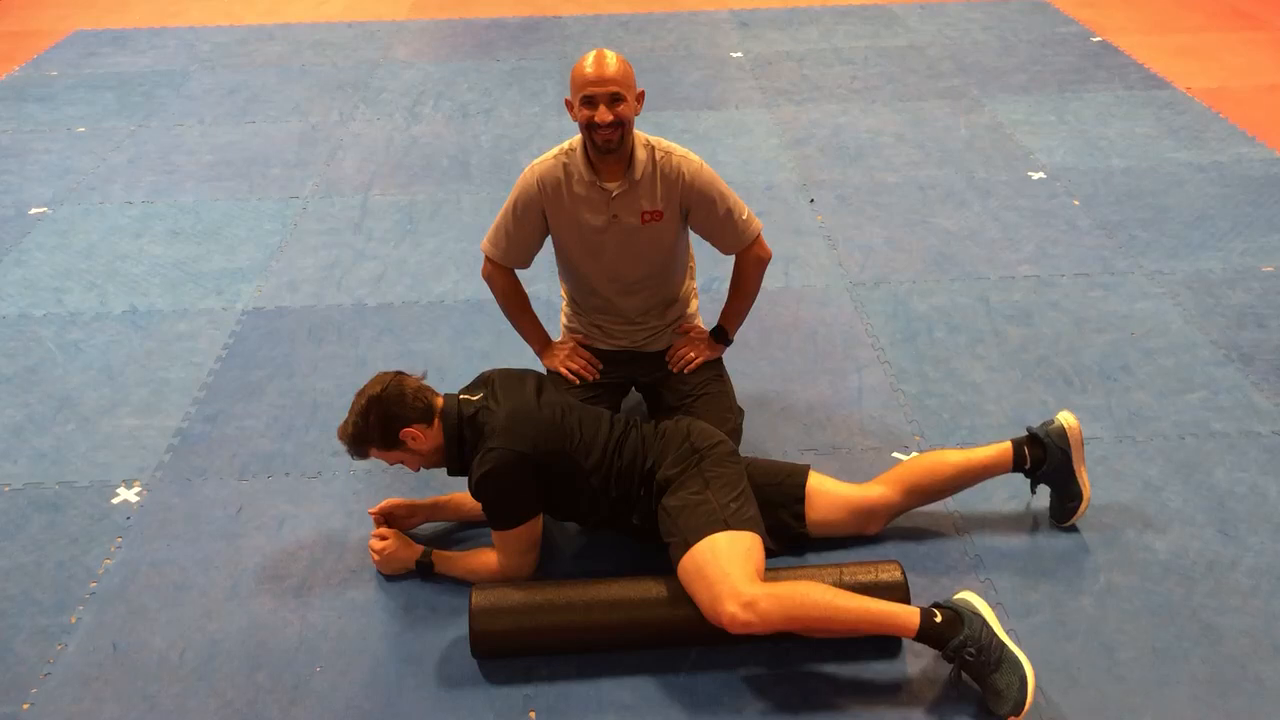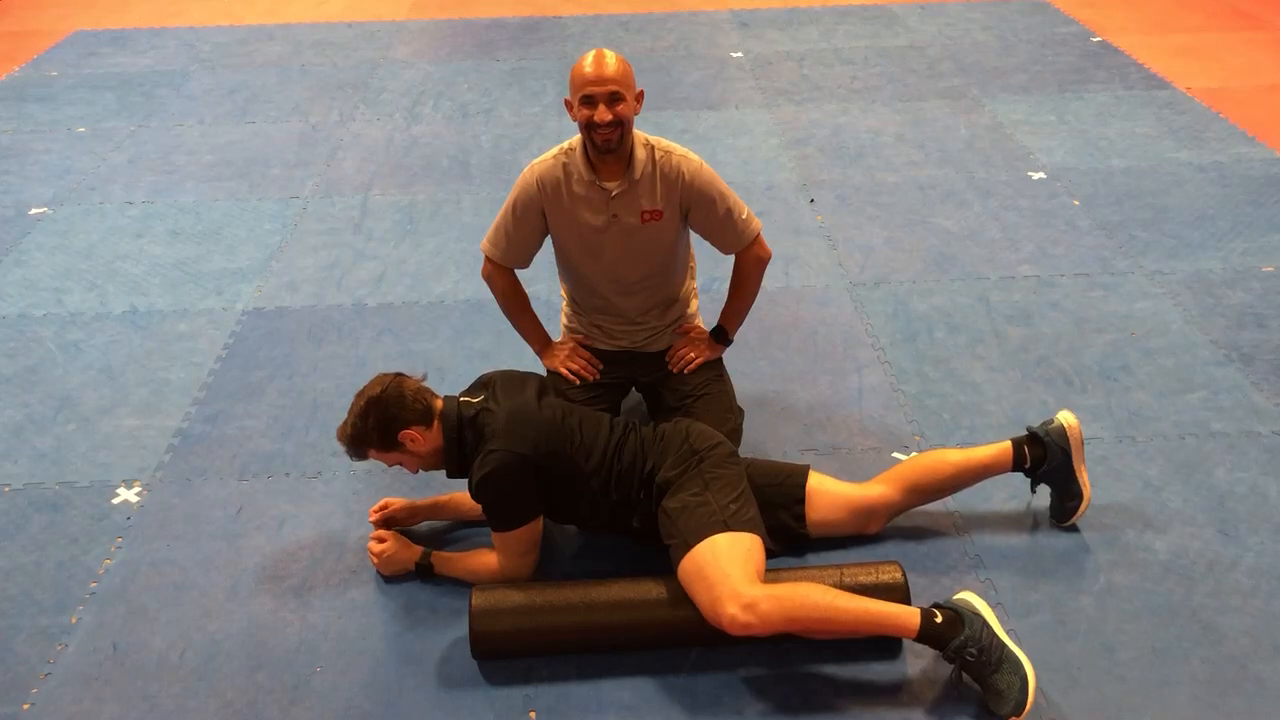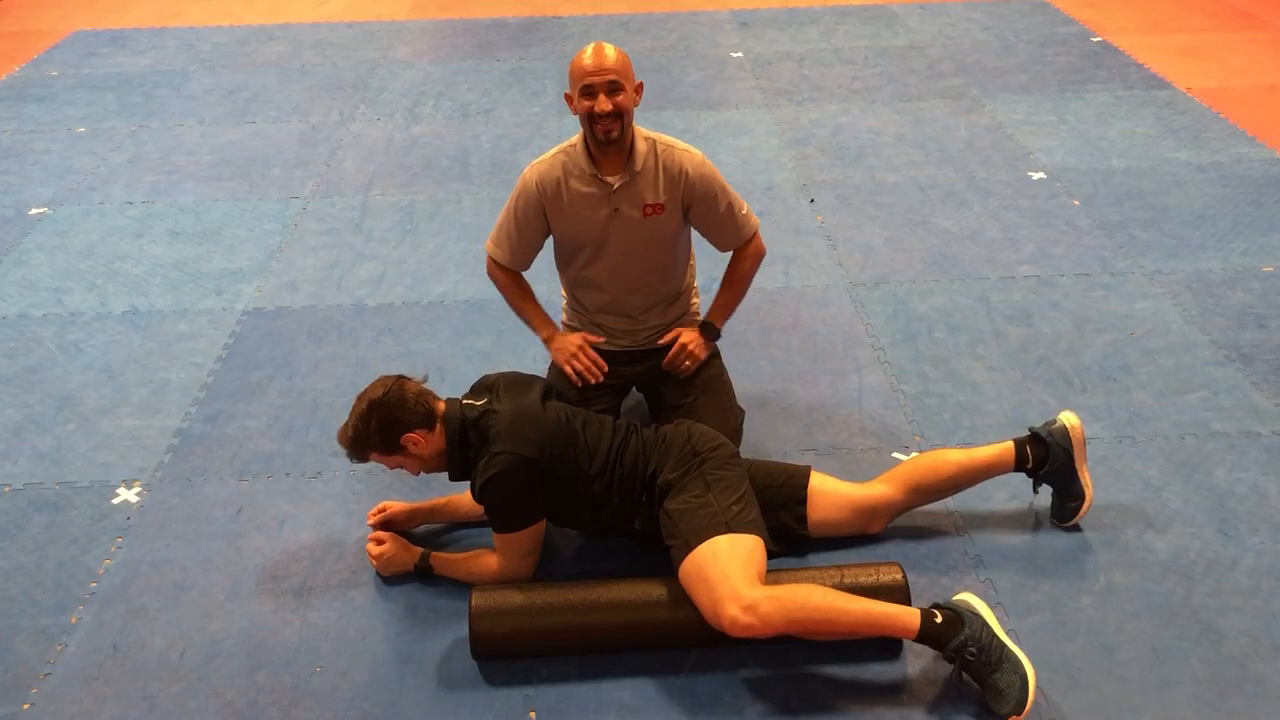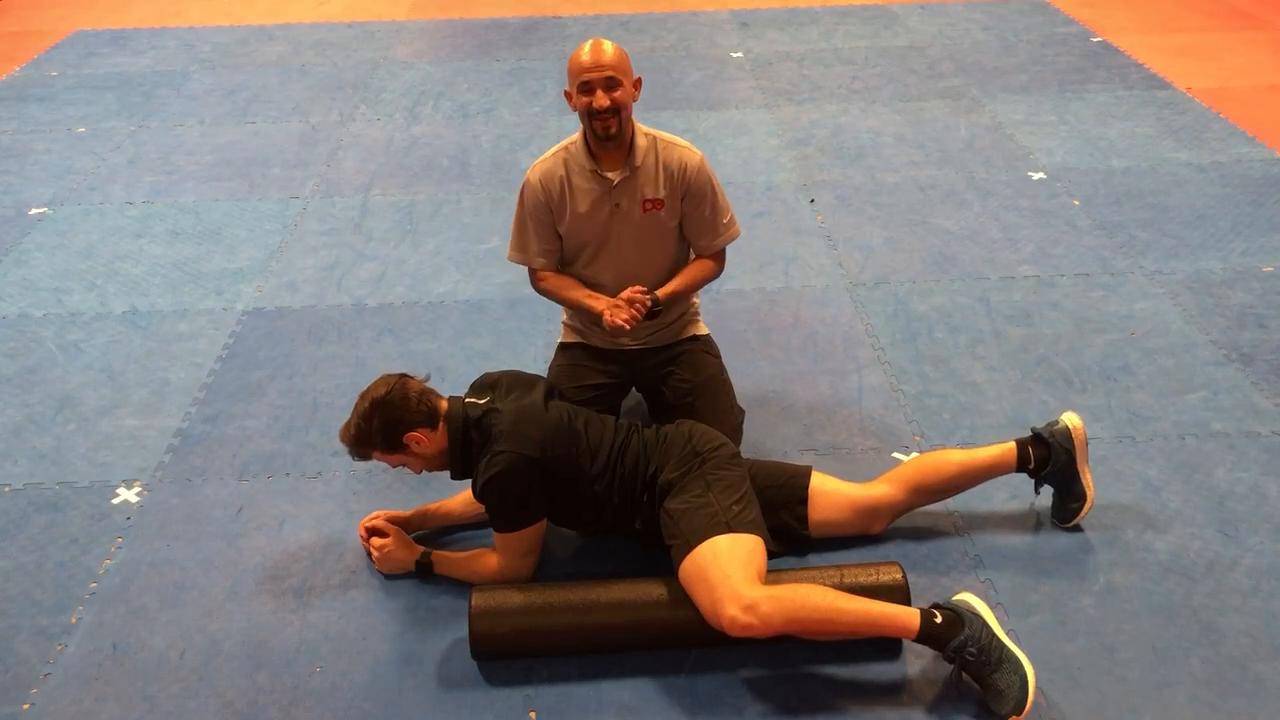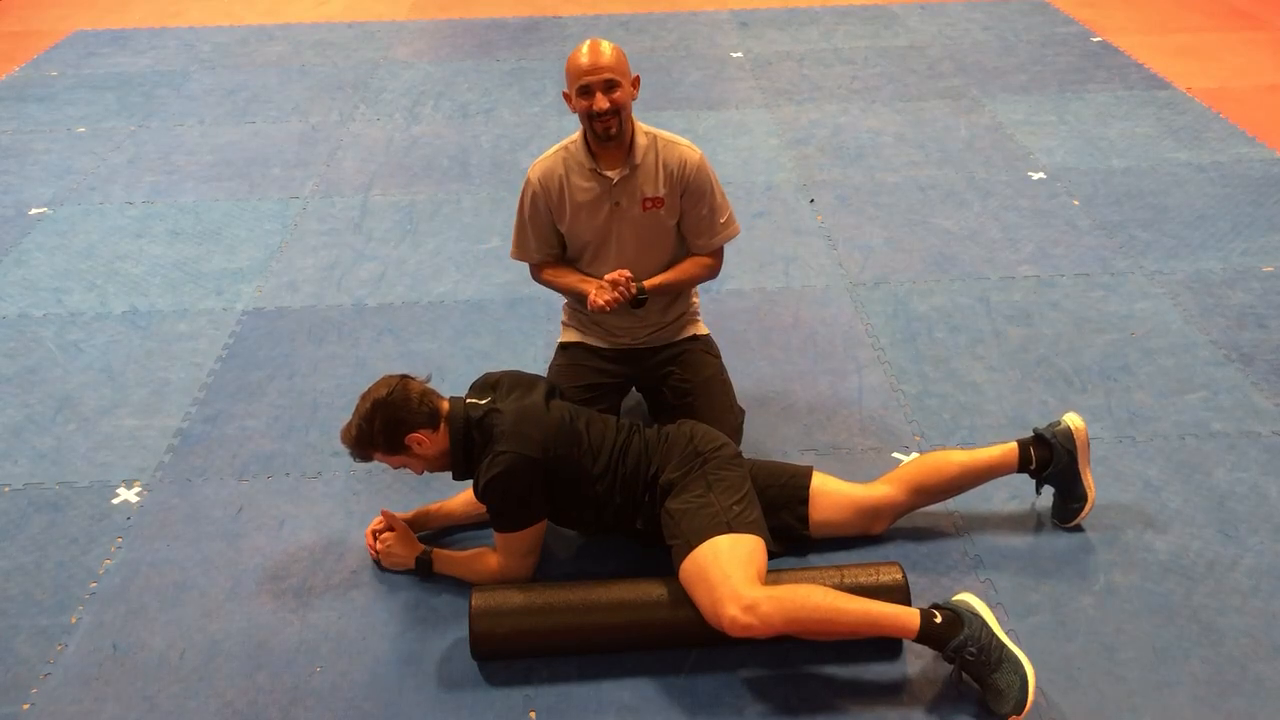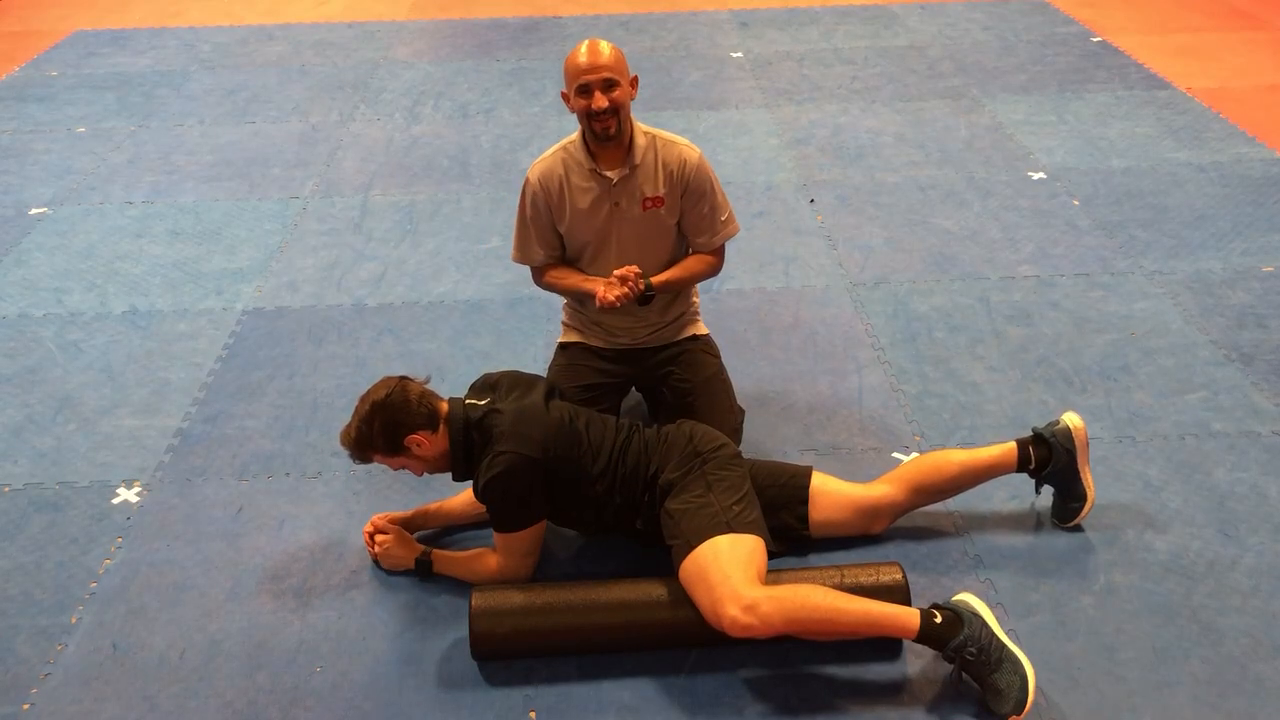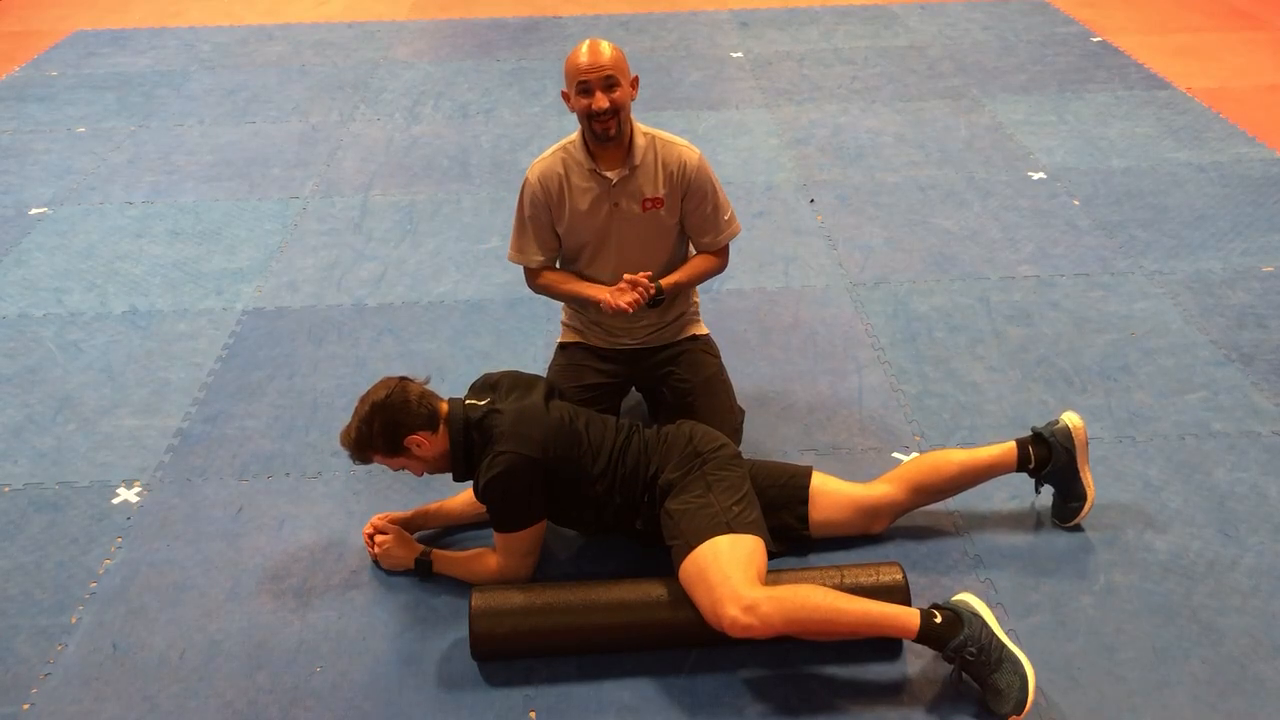
dt=0.4s
person 1, frame 1
left shoulder: (496, 452)
right shoulder: (482, 391)
left elbow: (516, 562)
left wrist: (419, 558)
right wrist: (422, 510)
left hip: (683, 472)
right hip: (688, 455)
left knee: (739, 607)
right knee: (873, 505)
left ankle: (943, 624)
right ankle: (1036, 448)
person 1, frame 2
left shoulder: (497, 453)
right shoulder: (482, 392)
left elbow: (515, 564)
left wrist: (417, 559)
right wrist: (420, 509)
left hip: (683, 475)
right hip: (688, 457)
left knee: (740, 609)
right knee: (874, 505)
left ankle: (944, 625)
right ankle: (1037, 448)
person 1, frame 3
left shoulder: (502, 458)
right shoulder: (484, 395)
left elbow: (515, 565)
left wrist: (417, 562)
right wrist: (416, 513)
left hip: (685, 477)
right hip: (689, 460)
left knee: (741, 612)
right knee: (875, 504)
left ankle: (943, 625)
right ankle: (1038, 448)
person 1, frame 4
left shoulder: (505, 456)
right shoulder: (485, 393)
left elbow: (515, 564)
left wrist: (417, 561)
right wrist: (414, 518)
left hip: (687, 476)
right hip: (690, 459)
left knee: (741, 611)
right knee: (877, 504)
left ankle: (943, 625)
right ankle: (1041, 448)
person 1, frame 5
left shoulder: (508, 456)
right shoulder: (487, 393)
left elbow: (514, 565)
left wrist: (419, 558)
right wrist: (416, 518)
left hip: (687, 476)
right hip: (691, 460)
left knee: (741, 611)
right knee: (878, 505)
left ankle: (943, 626)
right ankle: (1042, 451)
person 1, frame 6
left shoulder: (508, 455)
right shoulder: (486, 392)
left elbow: (514, 564)
left wrist: (418, 559)
right wrist: (414, 517)
left hip: (688, 476)
right hip: (690, 459)
left knee: (741, 611)
right knee: (878, 505)
left ankle: (943, 625)
right ankle: (1042, 448)
person 1, frame 7
left shoulder: (507, 456)
right shoulder: (486, 393)
left elbow: (513, 565)
left wrist: (419, 559)
right wrist: (414, 518)
left hip: (686, 476)
right hip: (691, 460)
left knee: (740, 612)
right knee: (877, 504)
left ankle: (942, 625)
right ankle: (1041, 448)
person 2, frame 1
left shoulder: (682, 171)
right shoulder: (544, 179)
left elbow: (755, 252)
right elbow: (496, 268)
left wrist: (720, 337)
right wrist: (543, 347)
left hip: (673, 339)
right hip: (588, 344)
left ankle: (656, 398)
right ankle: (614, 398)
person 2, frame 2
left shoulder: (682, 171)
right shoulder: (543, 179)
left elbow: (755, 252)
right elbow: (496, 268)
left wrist: (721, 337)
right wrist: (544, 346)
left hip: (674, 339)
right hip: (588, 343)
left ankle: (657, 397)
right ankle: (621, 393)
person 2, frame 3
left shoulder: (684, 166)
right shoulder: (543, 179)
left elbow: (749, 249)
right elbow: (501, 267)
left wrist: (709, 328)
right wrist: (552, 336)
left hip: (674, 336)
right hip: (590, 340)
left ankle: (656, 395)
person 2, frame 4
left shoulder: (683, 163)
right shoulder: (545, 177)
left elbow: (712, 258)
right elbow: (542, 273)
left wrist: (655, 301)
right wrist: (601, 305)
left hip: (674, 334)
right hip: (589, 340)
left ankle: (654, 392)
right ankle: (620, 392)
person 2, frame 5
left shoulder: (683, 161)
right shoulder: (546, 176)
left elbow: (709, 258)
right elbow: (542, 264)
left wrist: (641, 289)
right wrist: (592, 287)
left hip: (674, 333)
right hip: (589, 339)
left ankle: (653, 392)
right ankle: (627, 389)
person 2, frame 6
left shoulder: (683, 160)
right shoulder: (545, 176)
left elbow: (711, 255)
right elbow: (543, 269)
left wrist: (648, 286)
right wrist: (599, 286)
left hip: (674, 332)
right hip: (589, 338)
left ankle: (653, 390)
right ankle: (623, 389)
person 2, frame 7
left shoulder: (682, 162)
right shoulder: (545, 176)
left elbow: (715, 253)
right elbow: (538, 273)
left wrist: (658, 288)
right wrist: (602, 294)
left hip: (674, 333)
right hip: (589, 339)
left ankle: (653, 392)
right ankle: (624, 391)
